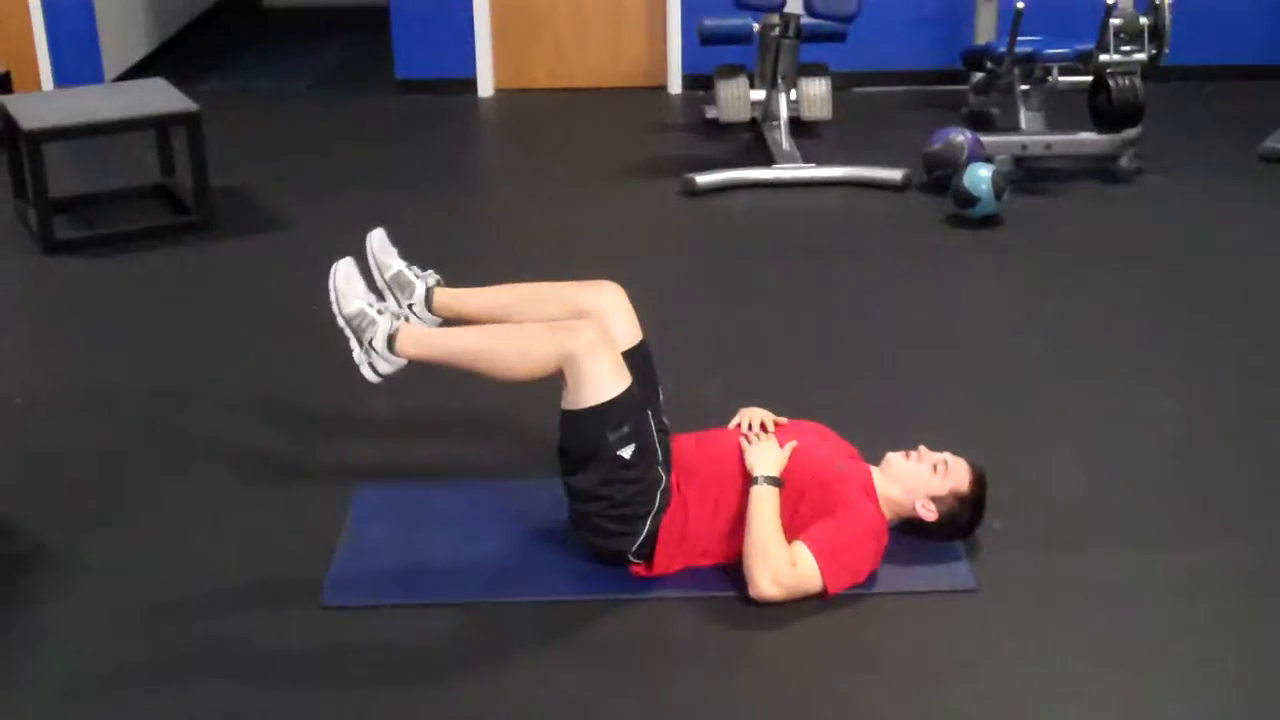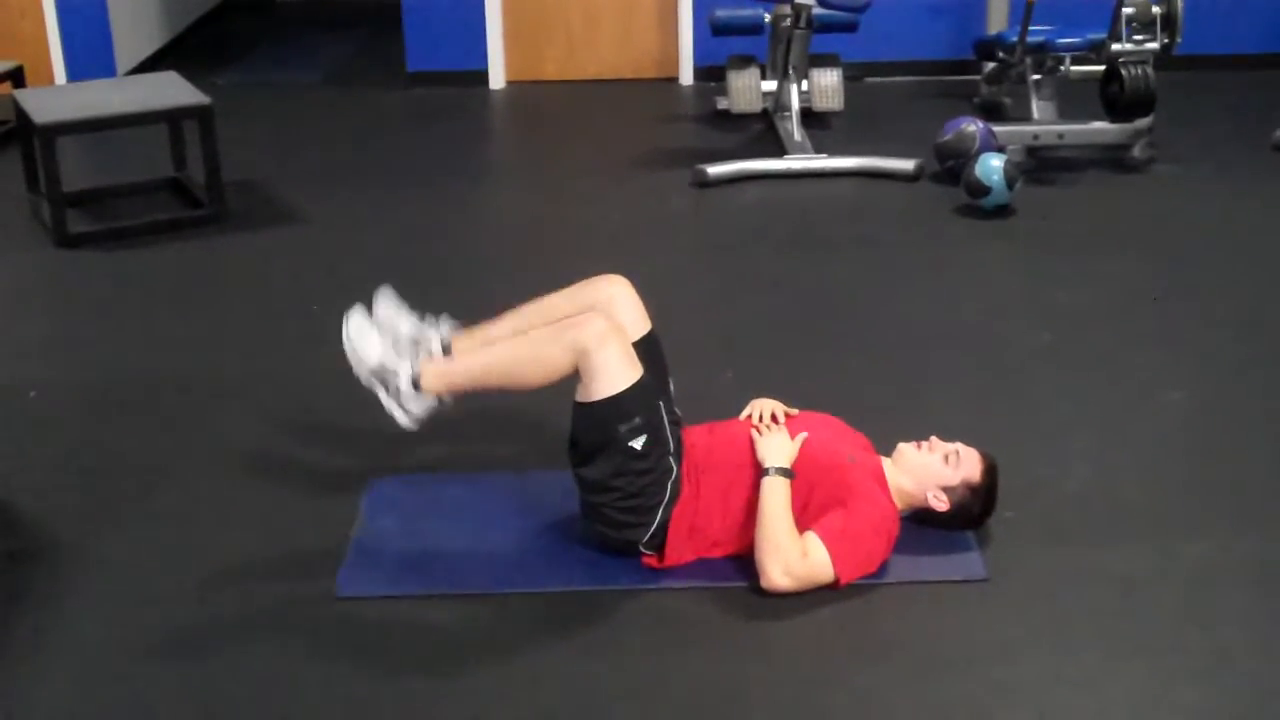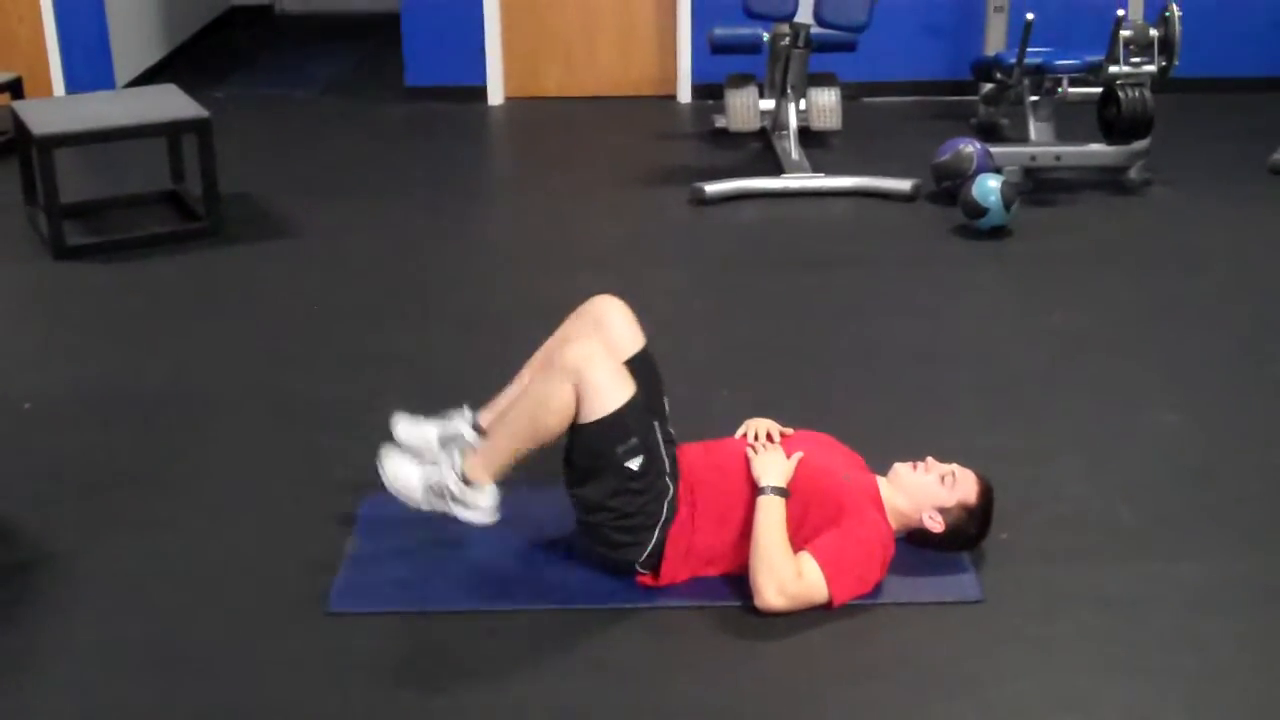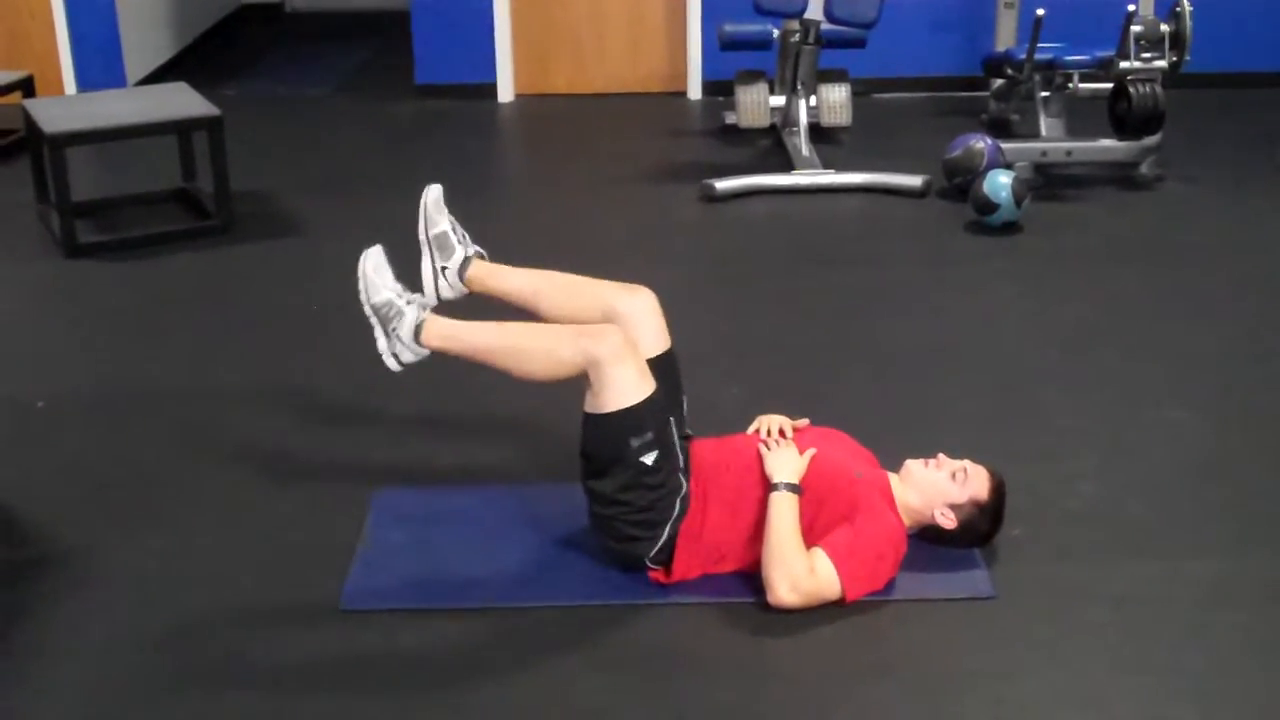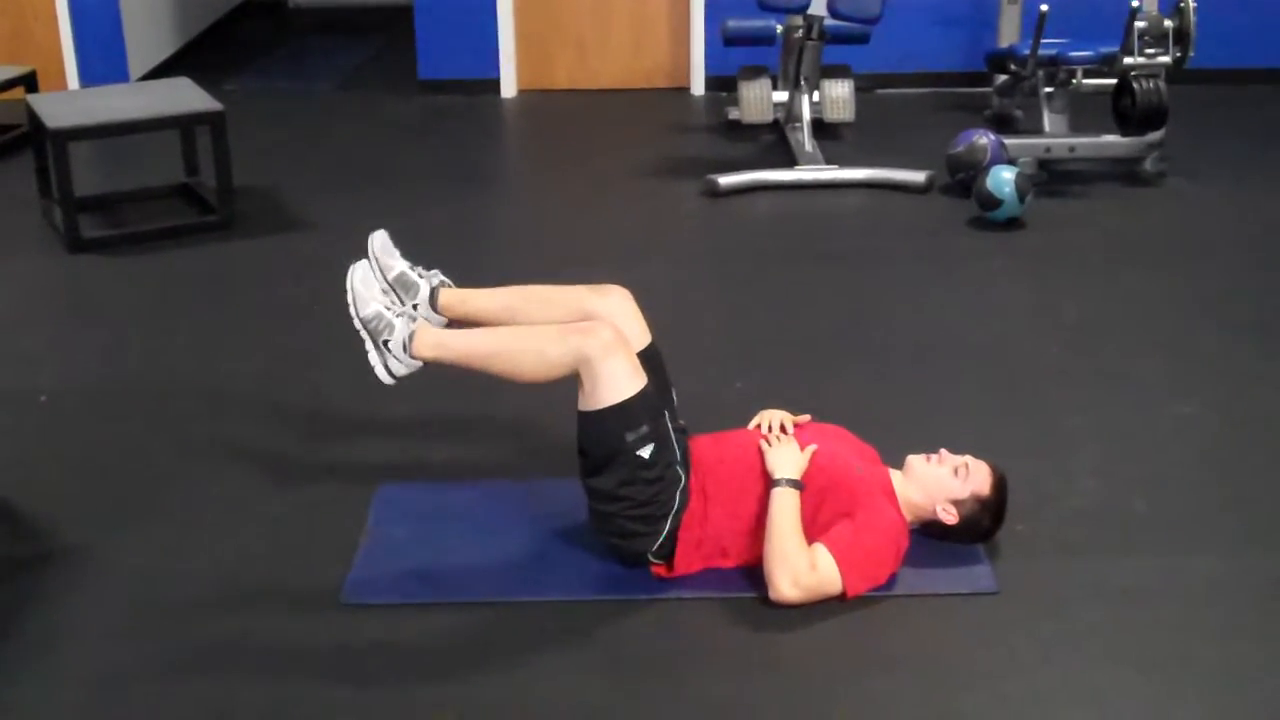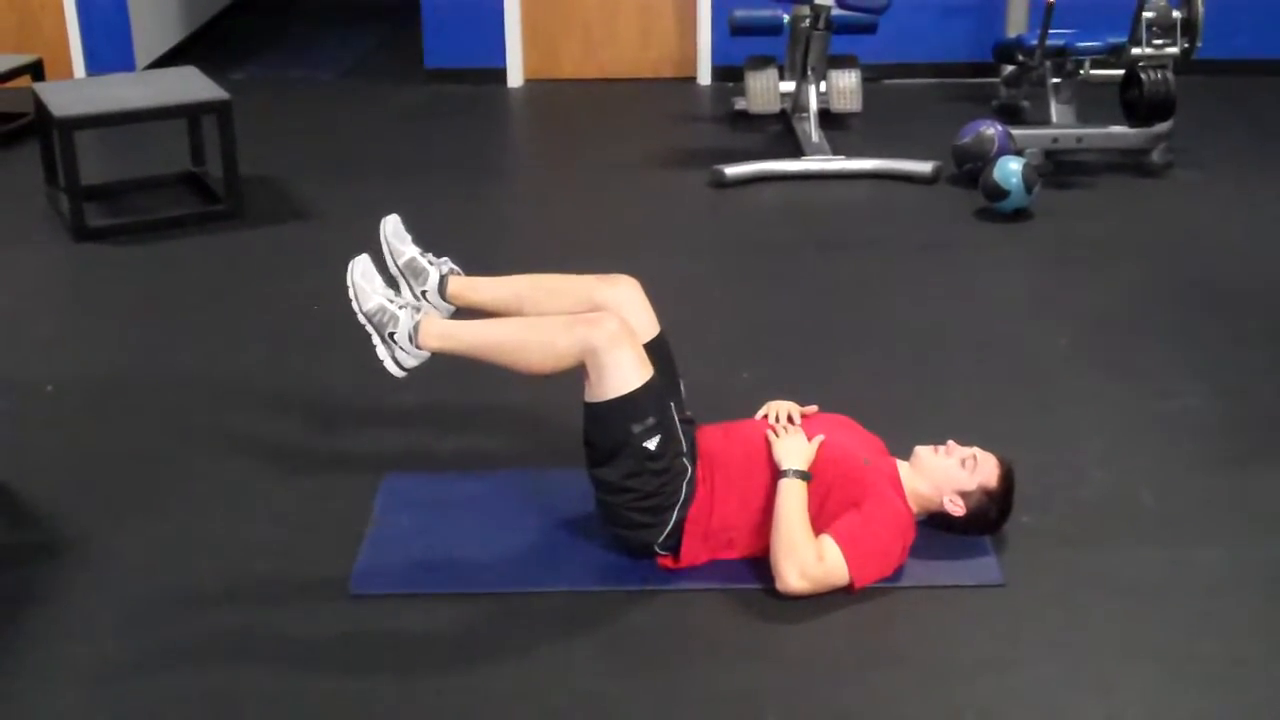
dt=0.7s
person 1, frame 1
left shoulder: (861, 528)
right shoulder: (847, 461)
left elbow: (767, 582)
left wrist: (765, 476)
right wrist: (757, 420)
left hip: (638, 516)
right hip: (660, 461)
left knee: (582, 340)
right knee: (604, 299)
left ankle: (394, 342)
right ankle: (427, 300)
person 1, frame 2
left shoulder: (873, 519)
right shoulder: (858, 453)
left elbow: (778, 571)
left wrist: (776, 468)
right wrist: (769, 411)
left hip: (650, 510)
right hip: (672, 453)
left knee: (595, 334)
right knee: (611, 292)
left ankle: (420, 384)
right ankle: (446, 347)
person 1, frame 3
left shoulder: (868, 539)
right shoulder: (852, 470)
left elbow: (773, 592)
left wrist: (772, 487)
right wrist: (763, 432)
left hip: (645, 527)
right hip: (671, 475)
left knee: (585, 357)
right knee: (608, 314)
left ankle: (470, 485)
right ankle: (477, 434)
person 1, frame 4
left shoulder: (879, 538)
right shoulder: (866, 474)
left elbow: (786, 589)
left wrist: (784, 484)
right wrist: (775, 427)
left hip: (655, 525)
right hip: (680, 467)
left knee: (606, 344)
right knee: (634, 304)
left ankle: (418, 331)
right ankle: (464, 271)
person 1, frame 5
left shoulder: (882, 532)
right shoulder: (865, 462)
left elbow: (787, 584)
left wrist: (786, 479)
right wrist: (775, 420)
left hip: (658, 516)
right hip: (678, 461)
left knee: (595, 340)
right knee: (608, 301)
left ankle: (410, 344)
right ankle: (434, 301)
person 1, frame 6
left shoulder: (888, 522)
right shoulder: (874, 457)
left elbow: (795, 576)
left wrist: (794, 470)
right wrist: (785, 410)
left hip: (665, 508)
right hip: (687, 451)
left knee: (602, 333)
right knee: (618, 292)
left ankle: (414, 335)
right ankle: (444, 288)
